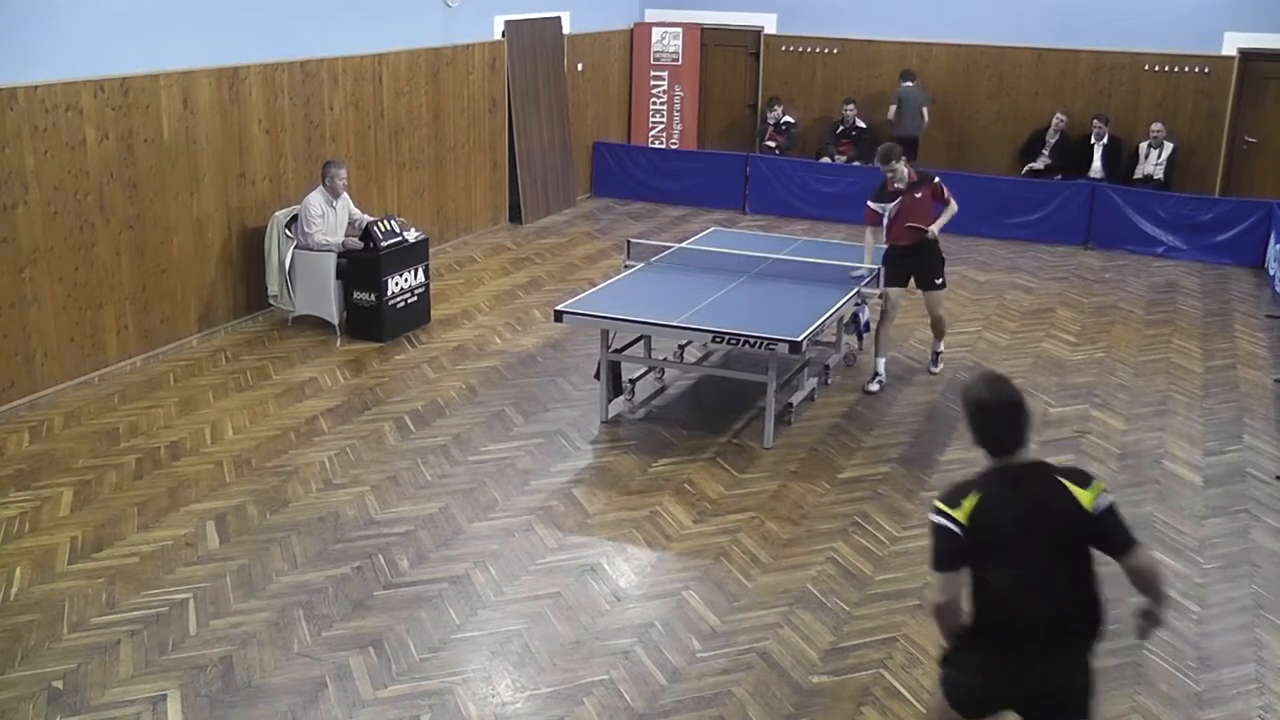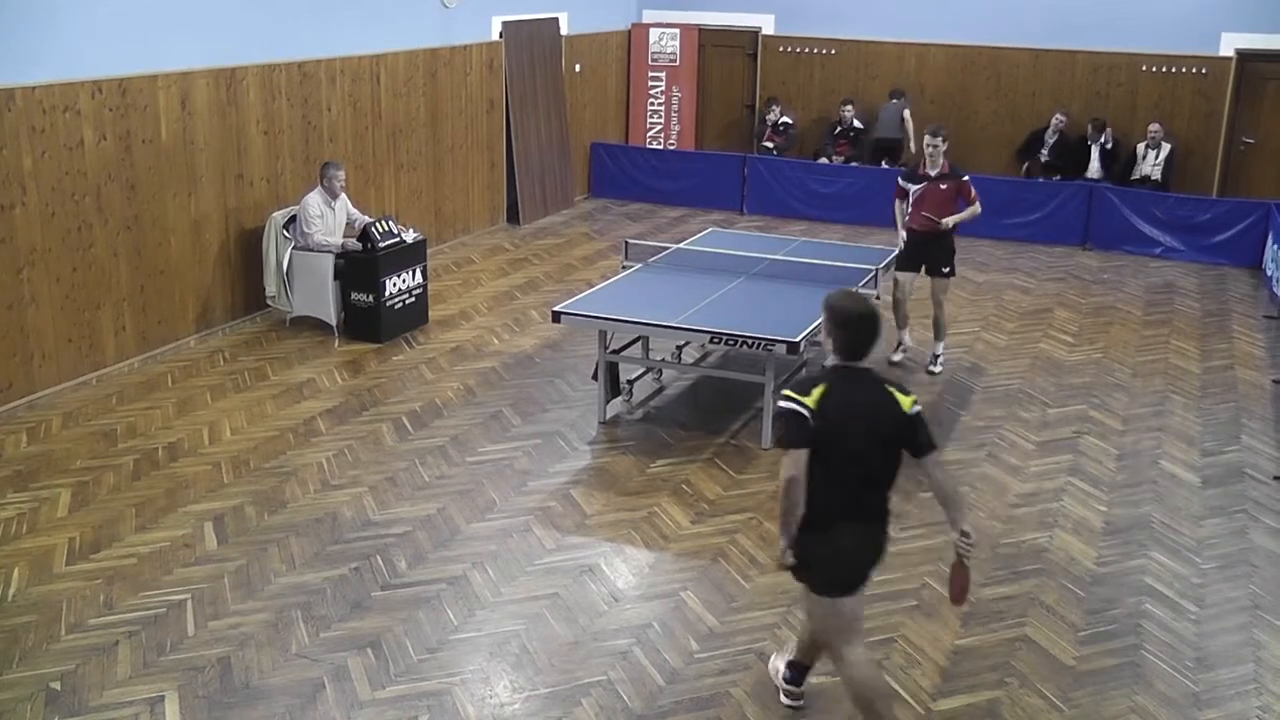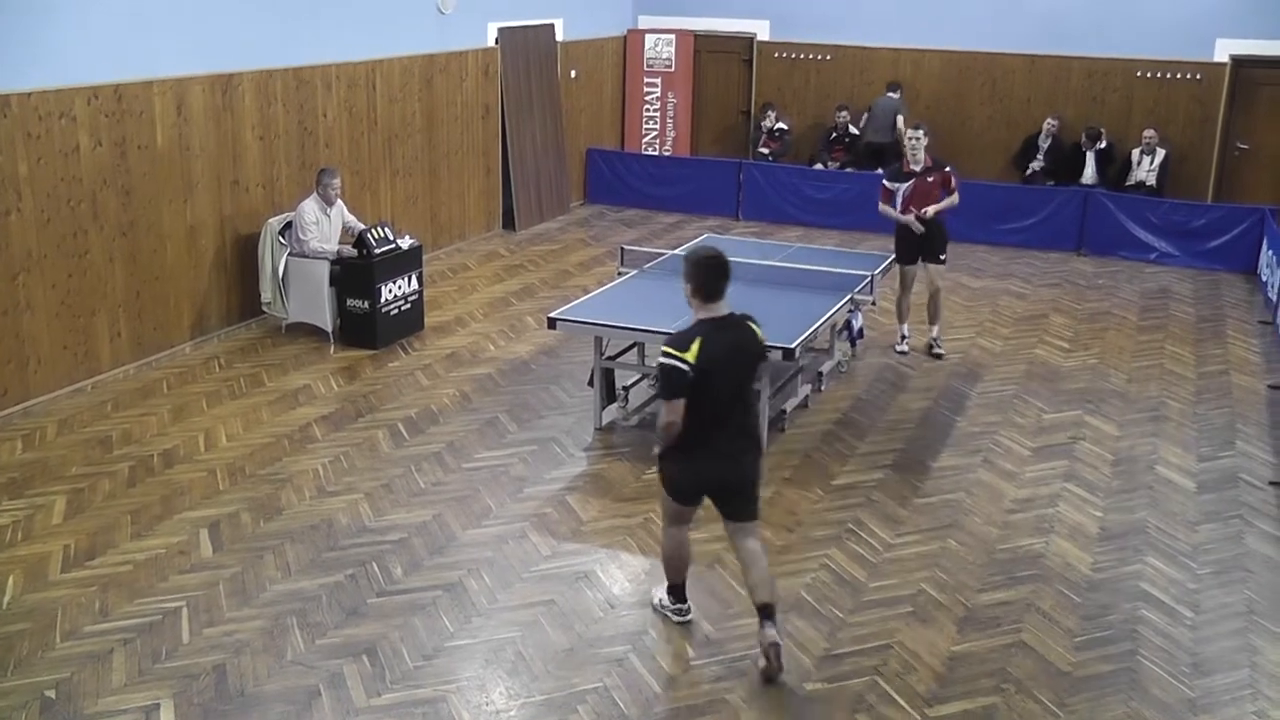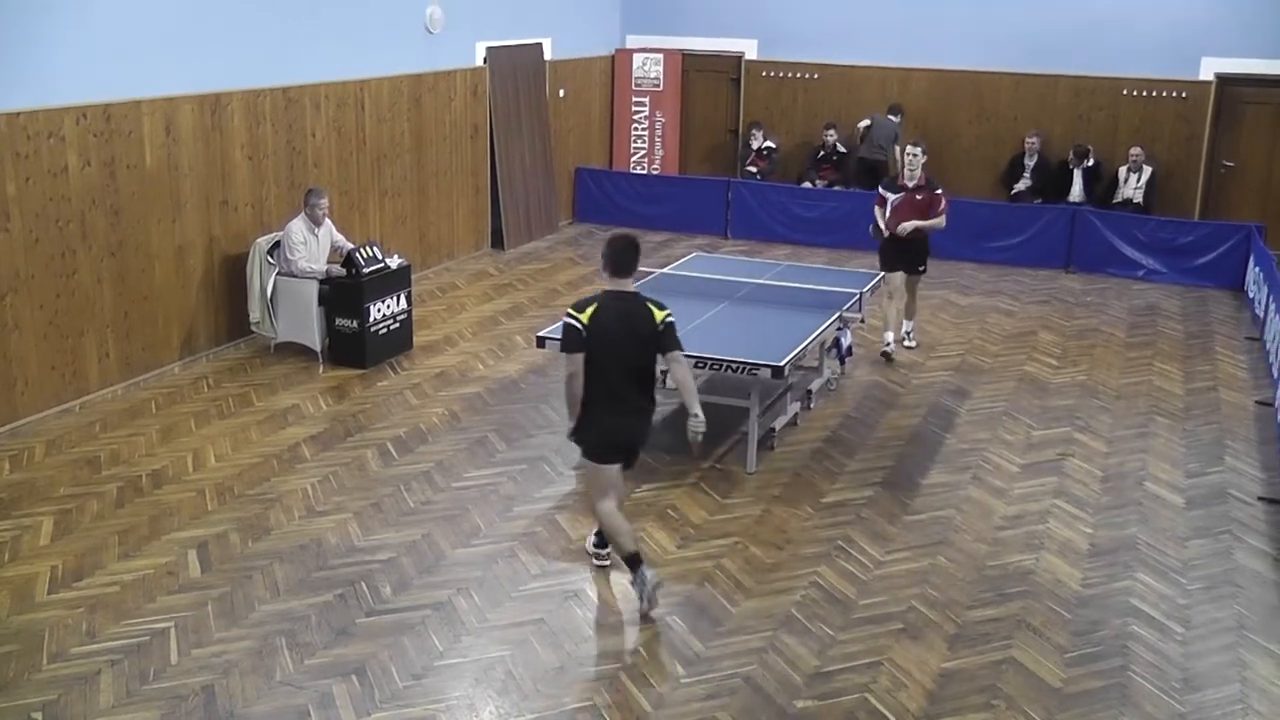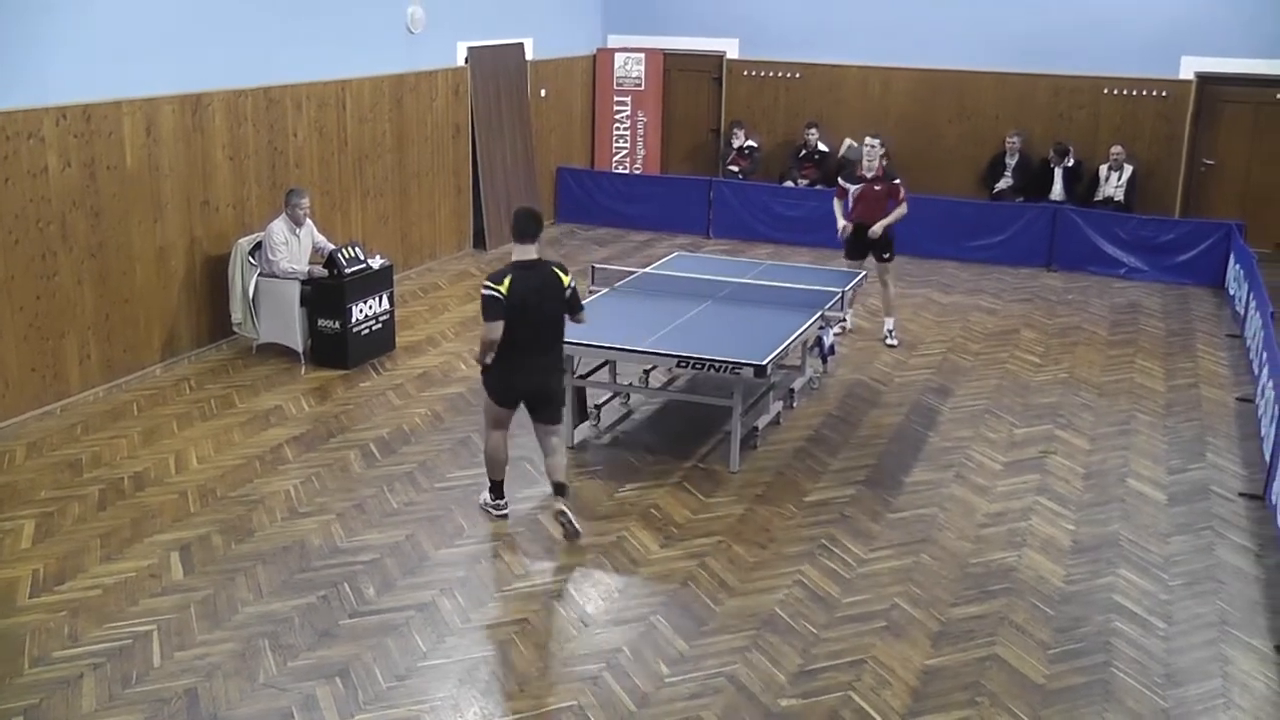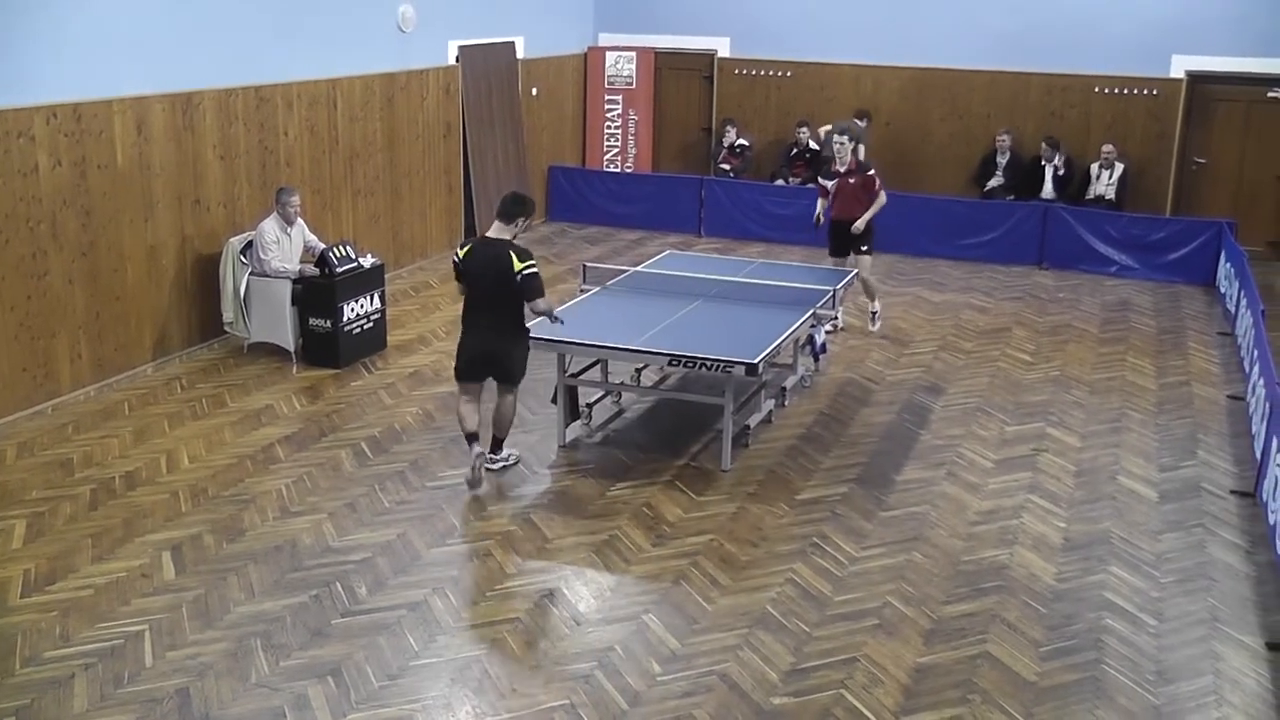
dt=0.5s
person 1, frame 1
left shoulder: (956, 506)
right shoulder: (1080, 489)
left elbow: (944, 601)
right elbow: (1139, 564)
left wrist: (958, 643)
right wrist: (1156, 603)
left hip: (990, 660)
right hip: (1063, 663)
person 1, frame 2
left shoulder: (801, 396)
right shoulder: (897, 398)
left elbow: (792, 476)
right elbow: (935, 467)
left wrist: (786, 535)
right wrist: (959, 524)
left hip: (825, 533)
right hip: (871, 531)
left knee: (844, 648)
right knee: (829, 612)
right ankle: (794, 676)
person 1, frame 3
left shoulder: (680, 347)
right shoulder: (751, 331)
left elbow: (672, 419)
left wrist: (664, 450)
left hip: (695, 460)
right hip: (743, 455)
left knee: (676, 525)
right knee: (748, 541)
left ankle: (677, 601)
right ankle: (768, 627)
person 1, frame 4
left shoulder: (580, 313)
right shoulder: (656, 312)
left elbow: (572, 374)
right elbow: (678, 364)
left wrist: (574, 418)
right wrist: (695, 413)
left hip: (599, 420)
right hip: (638, 418)
left knee: (604, 503)
right knee: (614, 485)
left ankle: (640, 571)
right ankle: (602, 546)
person 1, frame 5
left shoulder: (497, 283)
right shoulder: (560, 275)
left elbow: (492, 336)
right elbow: (578, 317)
left wrist: (482, 357)
left hip: (509, 372)
right hip: (549, 373)
left knee: (495, 429)
right knee: (553, 442)
left ankle: (497, 497)
right ankle: (562, 501)
person 1, frame 6
left shoulder: (466, 250)
right shoulder: (521, 259)
right elbow: (539, 306)
right wrist: (551, 314)
left hip: (472, 338)
right hip: (507, 340)
left knee: (467, 397)
right knee: (506, 393)
left ankle: (474, 448)
right ankle: (495, 453)
person 2, frame 1
left shoulder: (928, 181)
right shoulder: (880, 194)
left elbow: (952, 206)
right elbow: (871, 230)
left wrist: (937, 225)
left hip: (927, 250)
right hip: (897, 253)
left knee: (936, 313)
right knee: (887, 312)
left ankle: (937, 347)
right ankle: (879, 372)
person 2, frame 2
left shoulder: (957, 178)
right shoulder: (910, 174)
left elbow: (976, 208)
right elbow: (900, 201)
left wrist: (954, 219)
right wrist: (900, 229)
left hip: (941, 241)
right hip: (913, 239)
left knee: (938, 301)
right knee: (899, 296)
left ankle: (938, 353)
right ankle: (903, 340)
person 2, frame 3
left shoulder: (940, 169)
right shoulder: (895, 174)
left elbow: (954, 197)
right elbow: (883, 206)
left wrist: (935, 208)
right wrist: (903, 219)
left hip: (934, 231)
right hip: (907, 232)
left knee: (935, 287)
right knee: (905, 288)
left ankle: (934, 336)
right ankle: (903, 334)
person 2, frame 4
left shoulder: (932, 189)
right shoulder: (889, 184)
left elbow: (941, 222)
right elbow: (878, 207)
left wrist: (915, 224)
right wrist: (881, 224)
left hip: (916, 244)
right hip: (892, 242)
left knee: (911, 291)
right knee: (891, 292)
left ankle: (907, 330)
right ankle: (889, 342)
person 2, frame 5
left shoulder: (889, 178)
right shoulder: (849, 176)
left elbow: (902, 208)
right elbow: (838, 199)
left wrist: (883, 224)
right wrist: (840, 219)
left hip: (880, 232)
right hip: (856, 231)
left knee: (885, 280)
left ankle: (889, 328)
right ankle: (846, 318)
person 2, frame 6
left shoulder: (864, 170)
right shoulder: (826, 173)
left elbow: (881, 198)
right elbow: (823, 198)
left wrist: (865, 219)
right wrist: (819, 212)
left hip: (859, 226)
right hip: (837, 226)
left knee: (863, 275)
left ankle: (875, 306)
right ankle: (837, 317)
